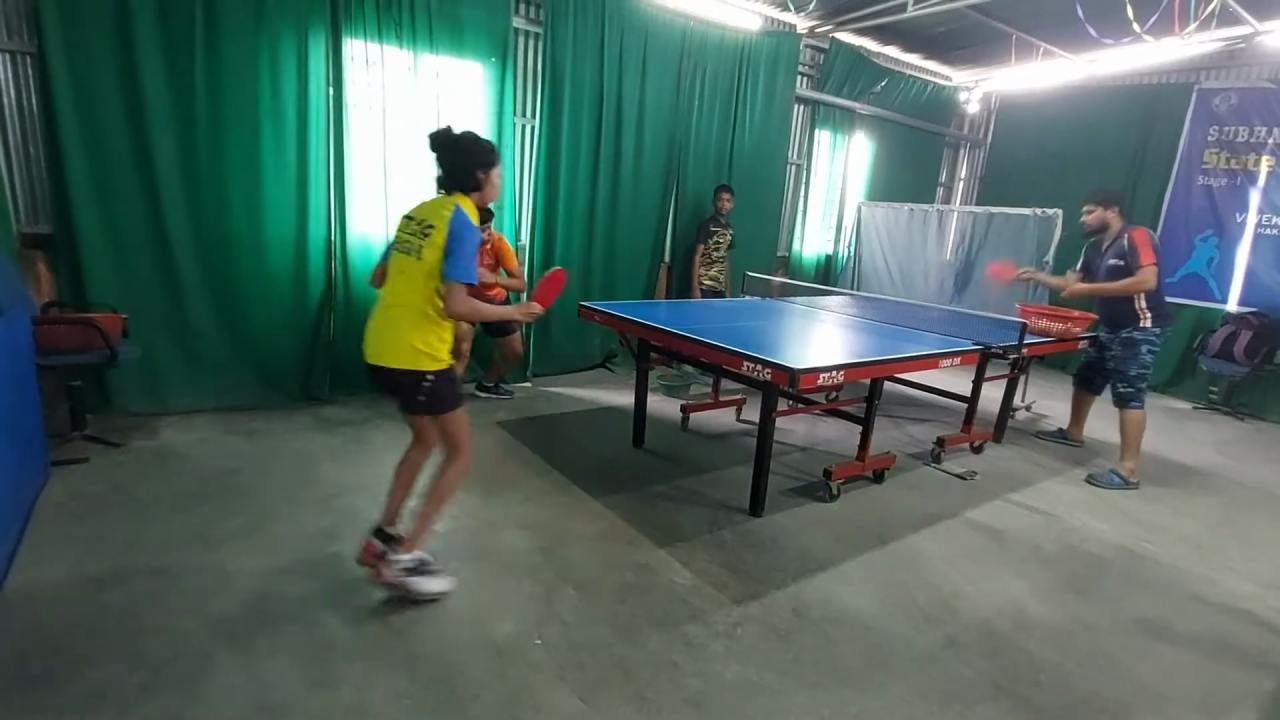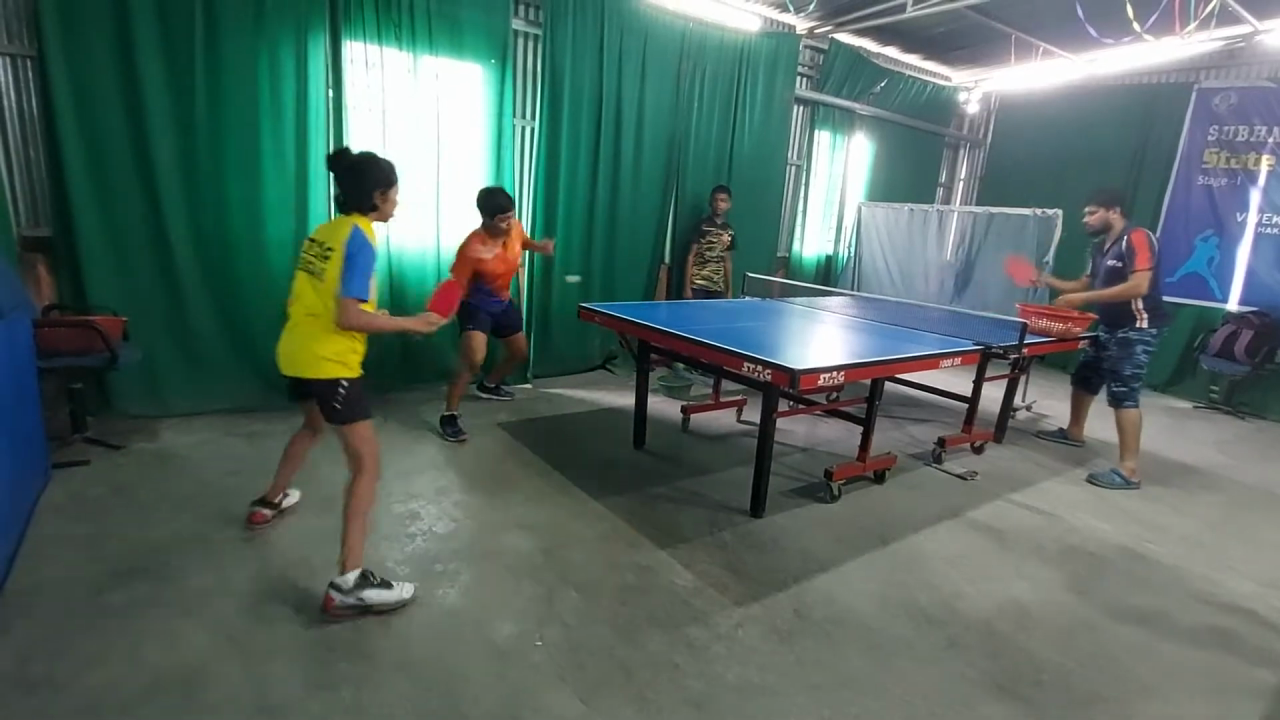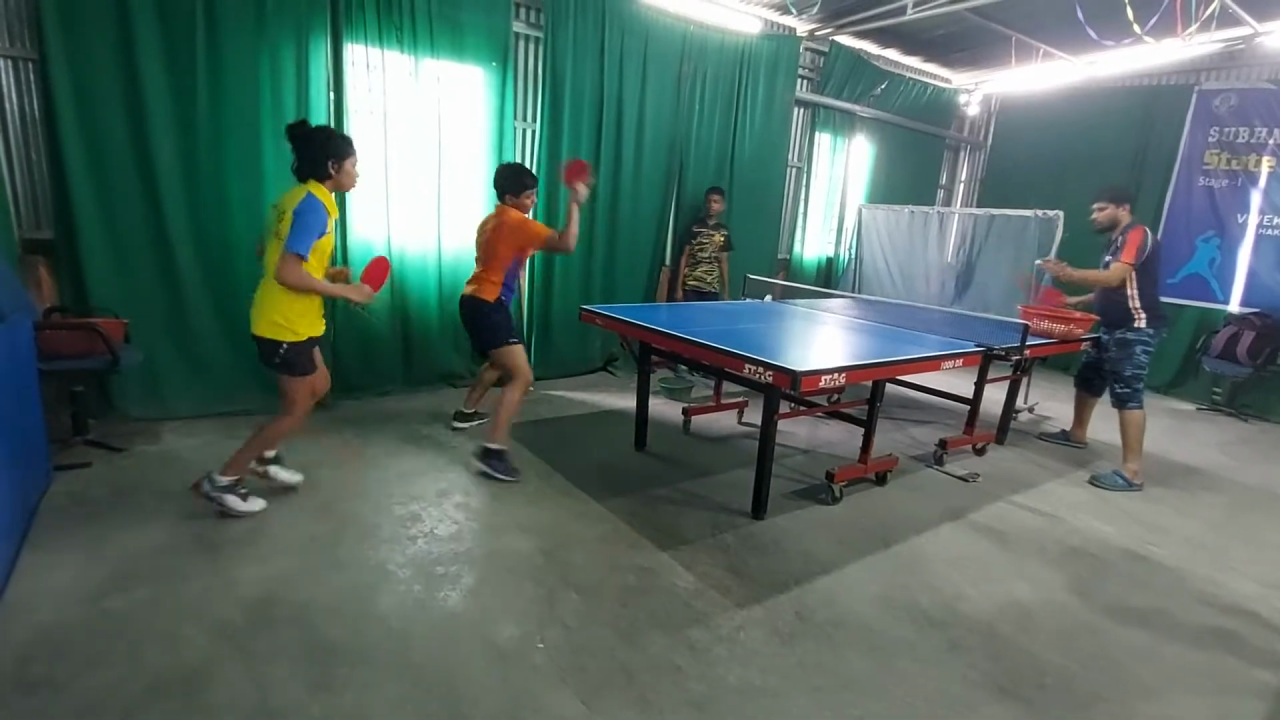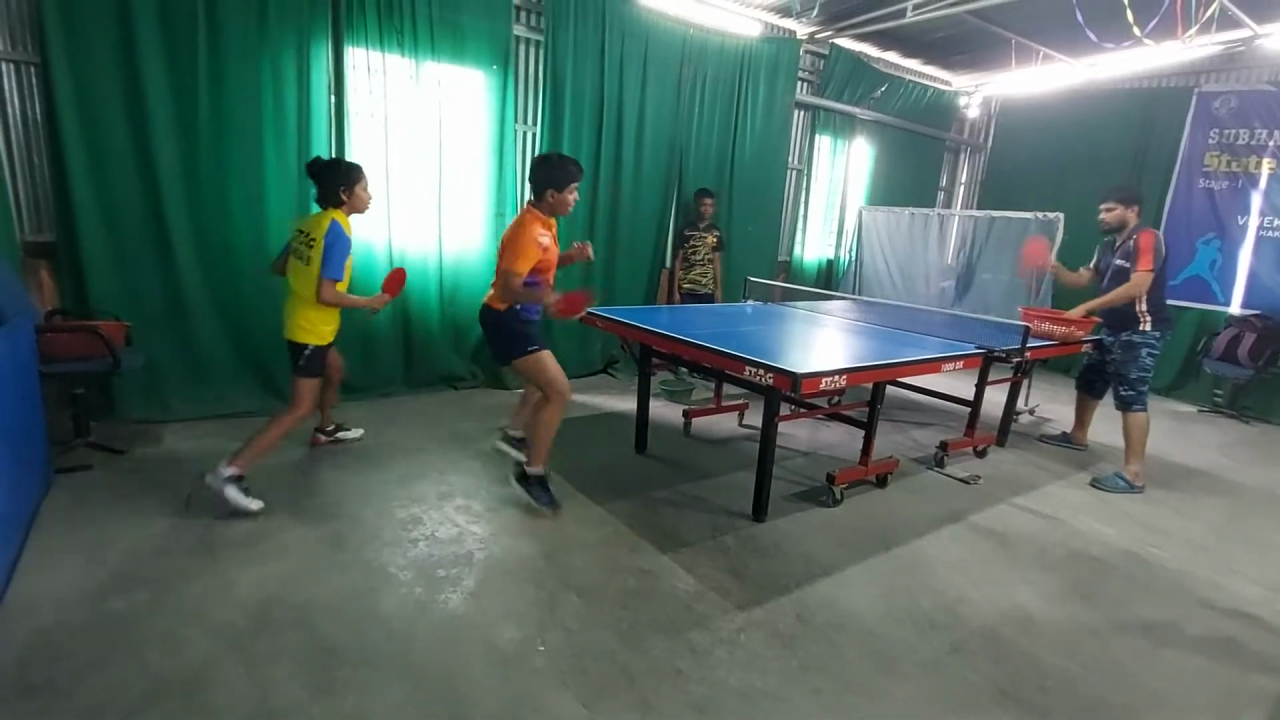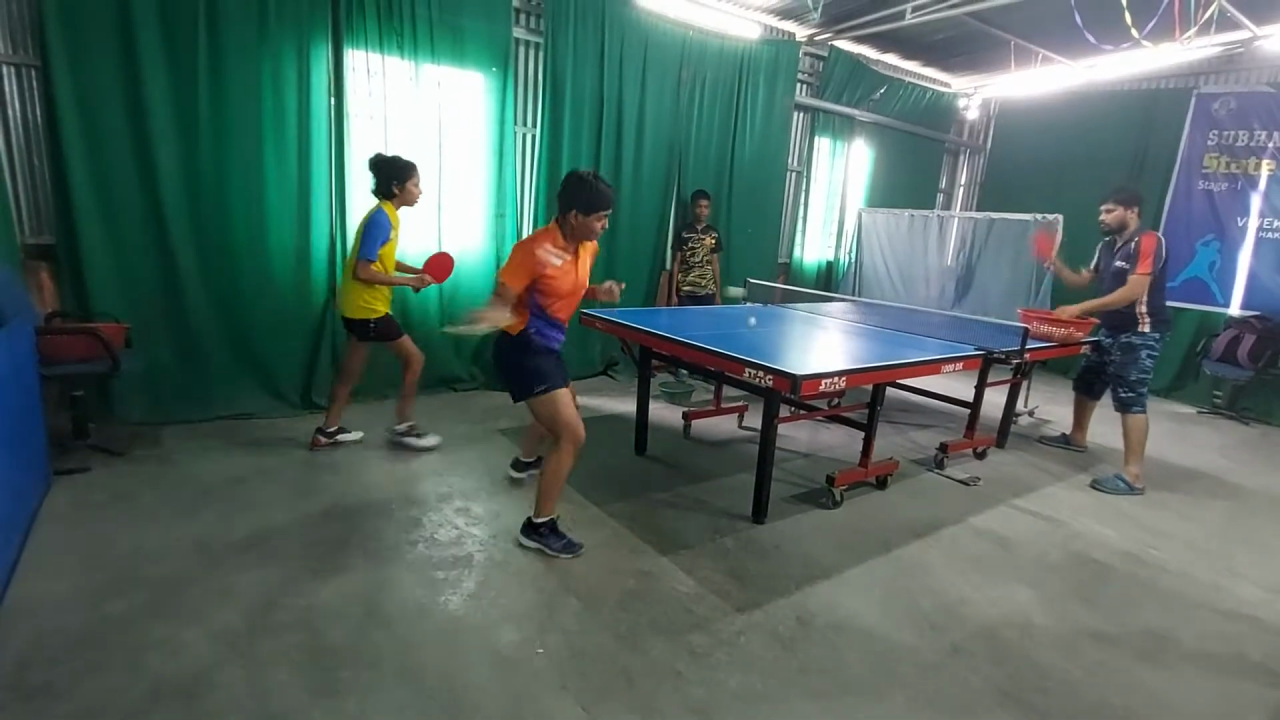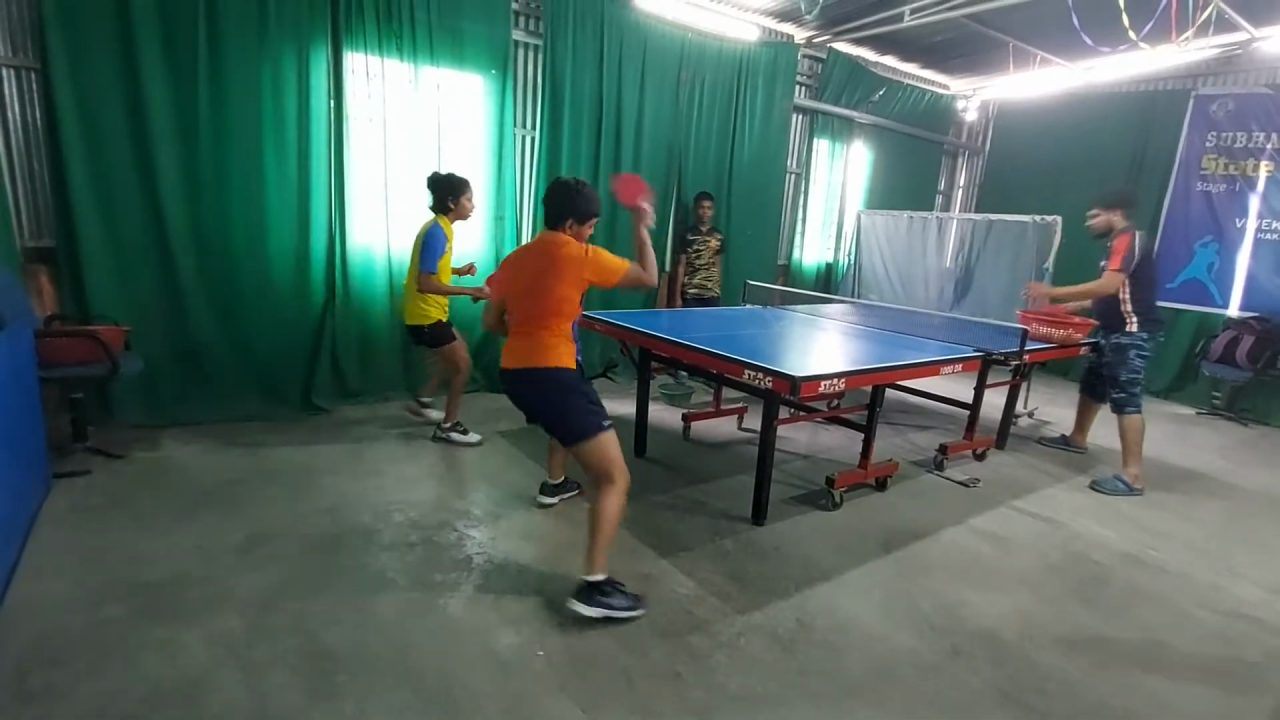
dt=0.3s
person 1, frame 1
left shoulder: (417, 215)
right shoulder: (461, 224)
left elbow: (379, 278)
right elbow: (457, 305)
right wrist: (514, 312)
left hip: (383, 347)
right hip: (417, 355)
left knee: (425, 436)
right knee: (459, 451)
left ankle: (385, 534)
right ankle: (405, 559)
person 1, frame 2
left shoulder: (323, 233)
right shoulder: (359, 243)
left elbow: (296, 301)
right elbow: (348, 316)
right wrist: (412, 323)
left hip: (296, 356)
right hip: (329, 365)
left knee: (314, 425)
right knee: (366, 465)
left ankle: (269, 502)
right ankle: (348, 581)
person 1, frame 3
left shoulder: (298, 198)
right shoulder: (314, 206)
left elbow: (271, 255)
right elbow: (287, 274)
left wrist: (323, 270)
right wrist: (346, 290)
left hip: (295, 320)
right hip: (285, 325)
left knee: (318, 388)
right knee: (298, 408)
left ankle: (264, 455)
right ankle: (222, 479)
person 1, frame 4
left shoulder: (310, 223)
right shoulder: (338, 233)
left elbow: (279, 267)
right elbow: (326, 295)
right wrist: (368, 302)
left hip: (305, 325)
right hip: (311, 331)
left knee: (335, 372)
right knee: (300, 408)
left ankle: (326, 429)
right ankle: (229, 472)
person 1, frame 5
left shoulder: (385, 216)
right shoulder: (380, 220)
right elbow: (363, 271)
left wrist: (416, 270)
right wrist: (409, 281)
left hip: (360, 306)
right hip: (368, 309)
left knee: (353, 367)
right knee: (414, 358)
left ankle: (328, 430)
right ankle: (402, 427)
person 1, frame 6
left shoulder: (440, 228)
right shoulder: (436, 233)
right elbow: (426, 284)
left wrist: (458, 271)
right wrist: (471, 291)
left hip: (431, 311)
right hip: (425, 313)
left knee: (459, 353)
right knee: (463, 364)
left ankle: (422, 399)
right ankle: (447, 426)
person 2, frame 1
left shoulder: (497, 243)
left elbow: (520, 283)
left wrist: (492, 278)
left hip: (495, 301)
left knee: (514, 353)
right knee: (461, 347)
left ankle: (488, 383)
person 2, frame 2
left shoulder: (514, 233)
right shoulder: (472, 247)
left elbow: (527, 243)
left wrist: (542, 246)
left hip: (503, 302)
right hip: (475, 306)
left knee: (519, 352)
right knee: (474, 359)
left ankle: (489, 385)
right ankle: (450, 415)
person 2, frame 3
left shoulder: (492, 220)
right shoulder: (518, 224)
right elbow: (566, 244)
left wrist: (526, 248)
right wrist: (575, 200)
left hip: (477, 302)
right hip: (488, 307)
left knee: (498, 361)
right knee: (522, 376)
left ankle: (466, 412)
right ankle: (492, 451)
person 2, frame 4
left shoulder: (546, 223)
right shoulder: (527, 232)
right elbow: (508, 288)
left wrist: (572, 256)
right wrist: (541, 297)
left hip: (515, 316)
right hip: (507, 317)
left knee: (539, 379)
right knee: (559, 390)
left ankle: (515, 434)
right ankle: (533, 474)
person 2, frame 5
left shoulder: (587, 247)
right shoulder: (534, 250)
right elbow: (502, 299)
left wrist: (601, 292)
right wrist: (500, 317)
left hip: (548, 346)
right hip: (523, 347)
left knee: (561, 410)
right knee: (572, 434)
left ankle: (527, 460)
right ankle: (540, 526)
person 2, frame 6
left shoulder: (515, 259)
right shoulder: (581, 257)
left elbow: (491, 321)
right elbow: (649, 278)
right wrist: (642, 227)
left hip: (514, 374)
right hip: (553, 377)
left knee: (567, 427)
right knee: (615, 480)
right ankle: (594, 586)
person 3, frame 1
left shoulder: (1138, 237)
right shoulder: (1094, 247)
left elbow: (1147, 281)
right elbow: (1070, 282)
left wrist: (1090, 288)
right wrist: (1038, 277)
left hip: (1139, 330)
right hip: (1110, 329)
left knee: (1128, 395)
right knee: (1085, 379)
left ankle: (1127, 471)
right ankle: (1074, 431)
person 3, frame 2
left shoulder: (1138, 239)
right shoulder: (1100, 246)
left elbow: (1139, 286)
right elbow: (1085, 284)
left wrist: (1084, 299)
right wrist: (1049, 281)
left hip: (1136, 329)
right hip: (1108, 328)
left knee: (1123, 395)
right knee: (1084, 378)
left ankle: (1128, 470)
right ankle: (1074, 431)
person 3, frame 3
left shoulder: (1137, 235)
right shoulder: (1115, 241)
left elbow: (1112, 278)
left wrist: (1066, 272)
right wrist: (1077, 300)
left hip: (1135, 331)
right hip: (1110, 328)
left knee: (1127, 396)
right knee: (1087, 380)
left ankle: (1131, 472)
right ankle: (1077, 433)
person 3, frame 4
left shoulder: (1147, 240)
right shoulder: (1108, 245)
left elbow: (1137, 287)
right elbow: (1082, 280)
left wrist: (1086, 307)
right wrist: (1057, 270)
left hip: (1140, 333)
right hip: (1111, 330)
left knee: (1131, 398)
right knee: (1088, 383)
left ankle: (1133, 474)
right ankle: (1078, 435)
person 3, frame 5
left shoulder: (1148, 242)
right shoulder: (1107, 246)
left elbow: (1134, 291)
right elbow: (1082, 280)
left wrist: (1081, 308)
right wrist: (1058, 269)
left hip: (1139, 334)
right hip: (1110, 331)
left knee: (1131, 400)
right knee: (1086, 383)
left ankle: (1133, 475)
right ankle: (1077, 436)
person 3, frame 6
left shoulder: (1129, 240)
right shoulder: (1116, 244)
left elbow: (1108, 286)
left wrist: (1053, 292)
right wrist: (1075, 305)
left hip: (1133, 333)
right hip: (1112, 331)
left knee: (1126, 400)
right knee: (1091, 386)
left ankle: (1132, 476)
right ankle: (1077, 438)
